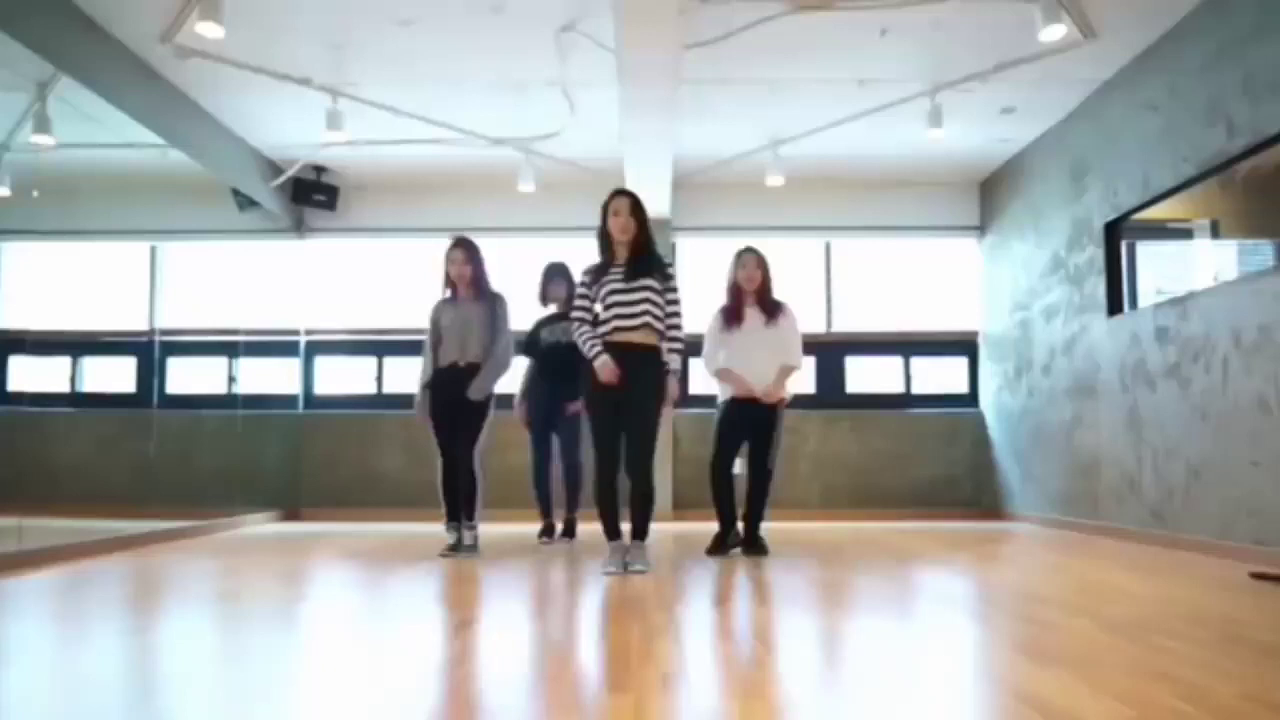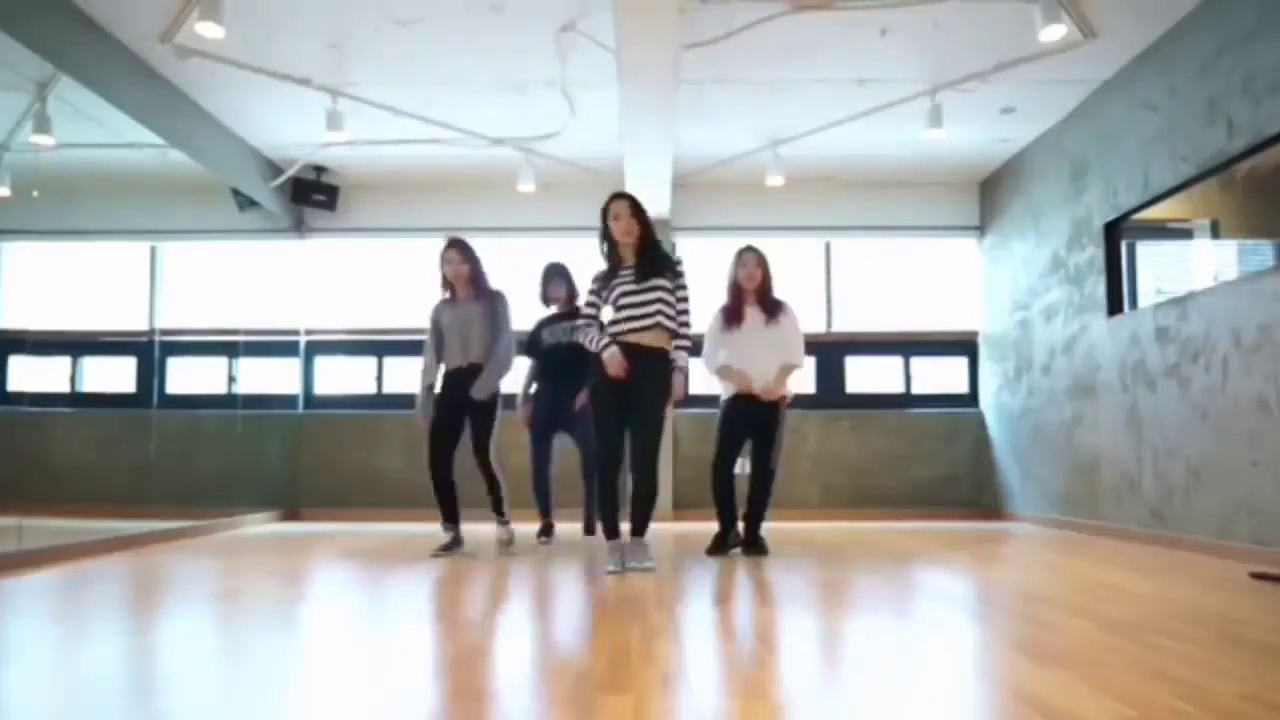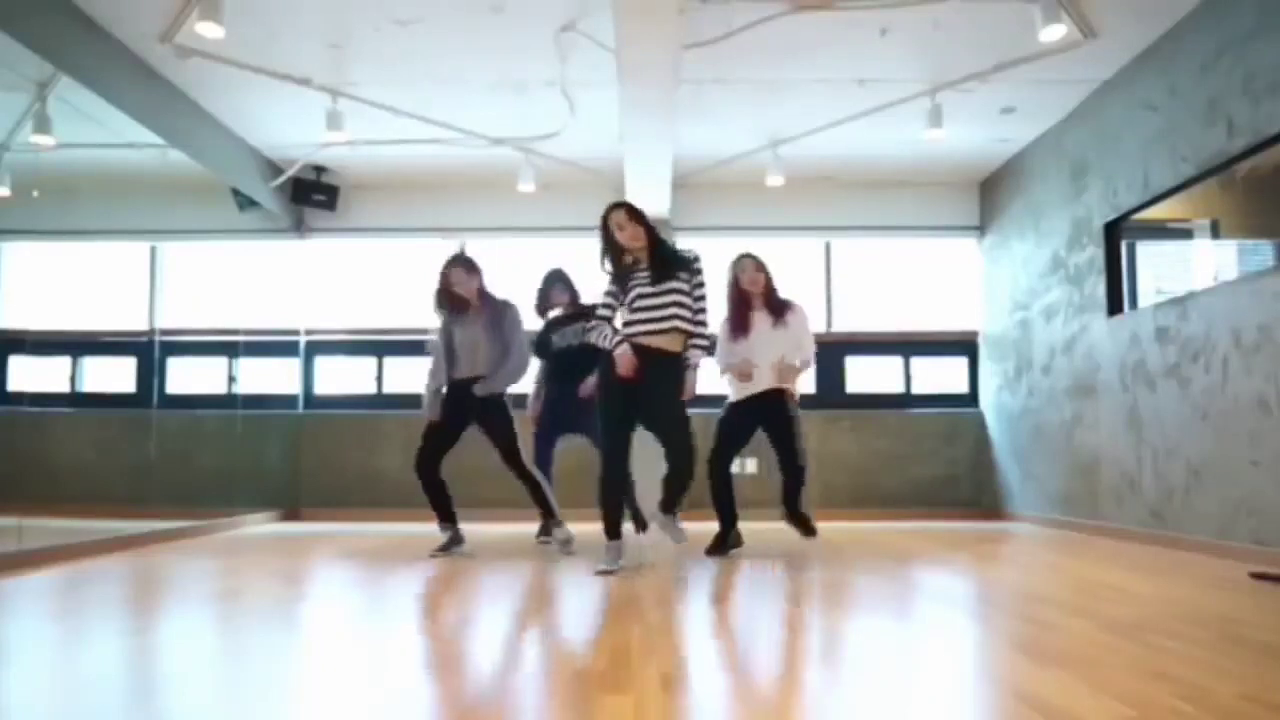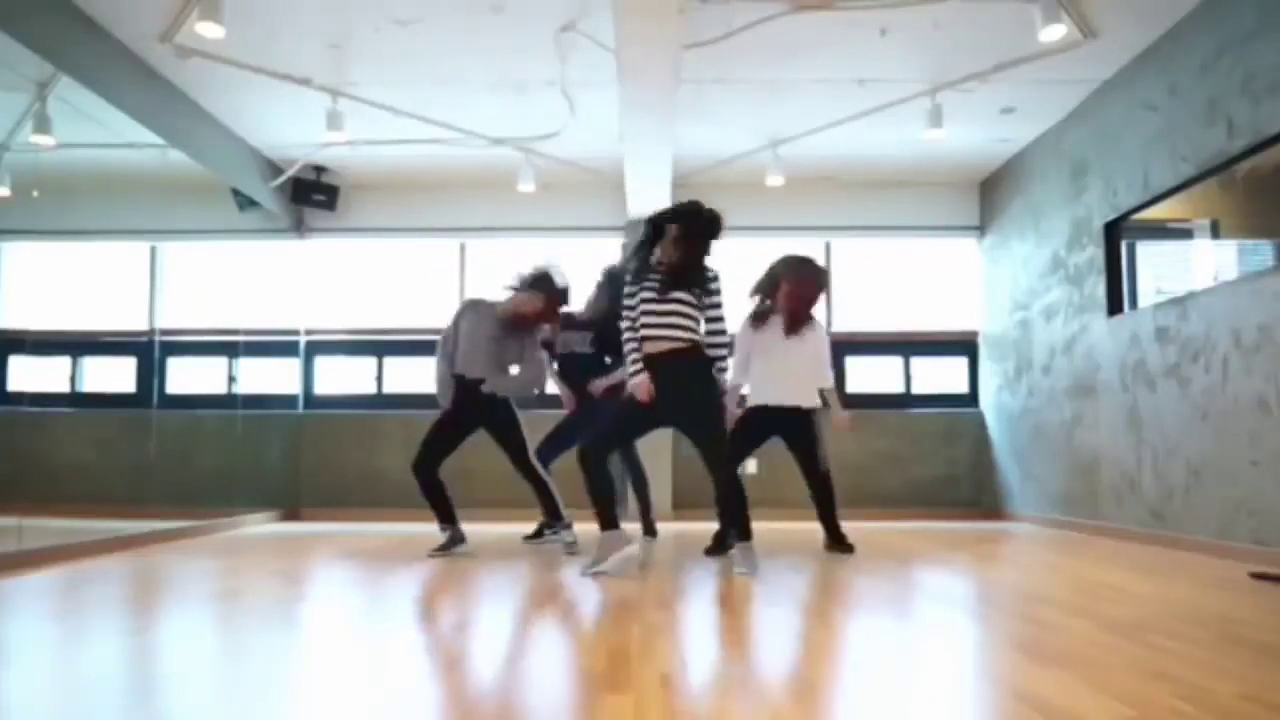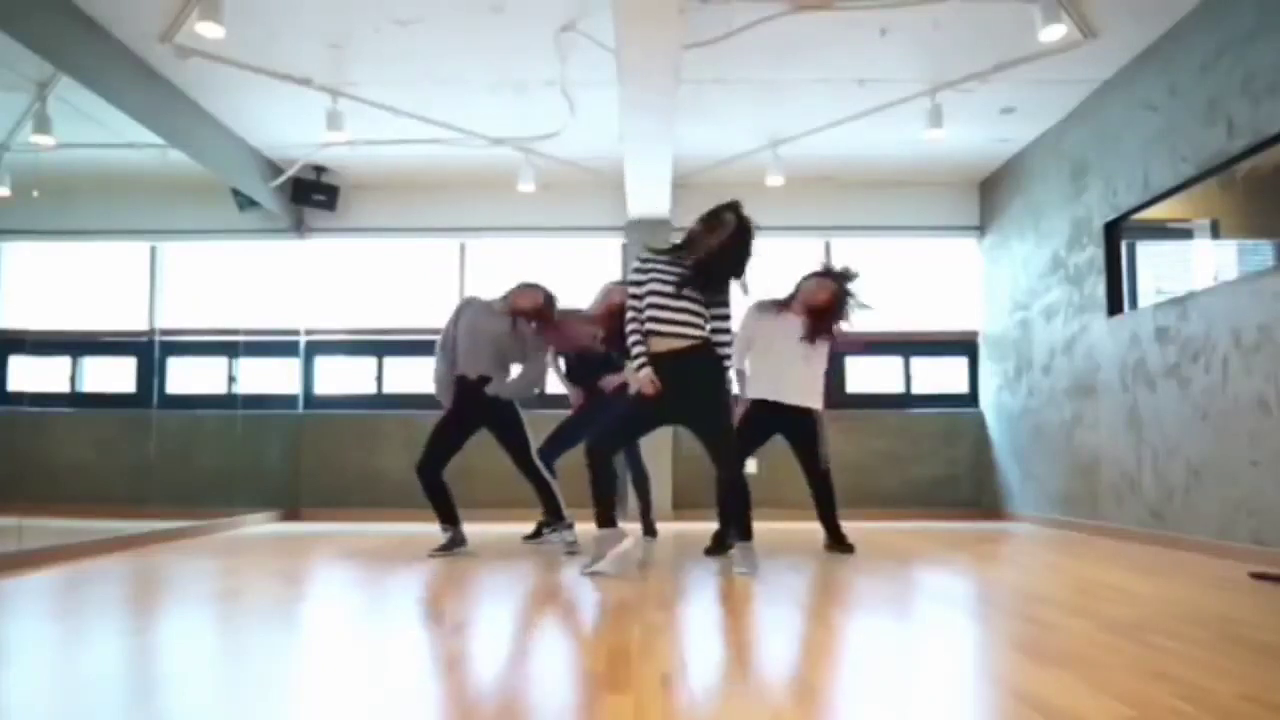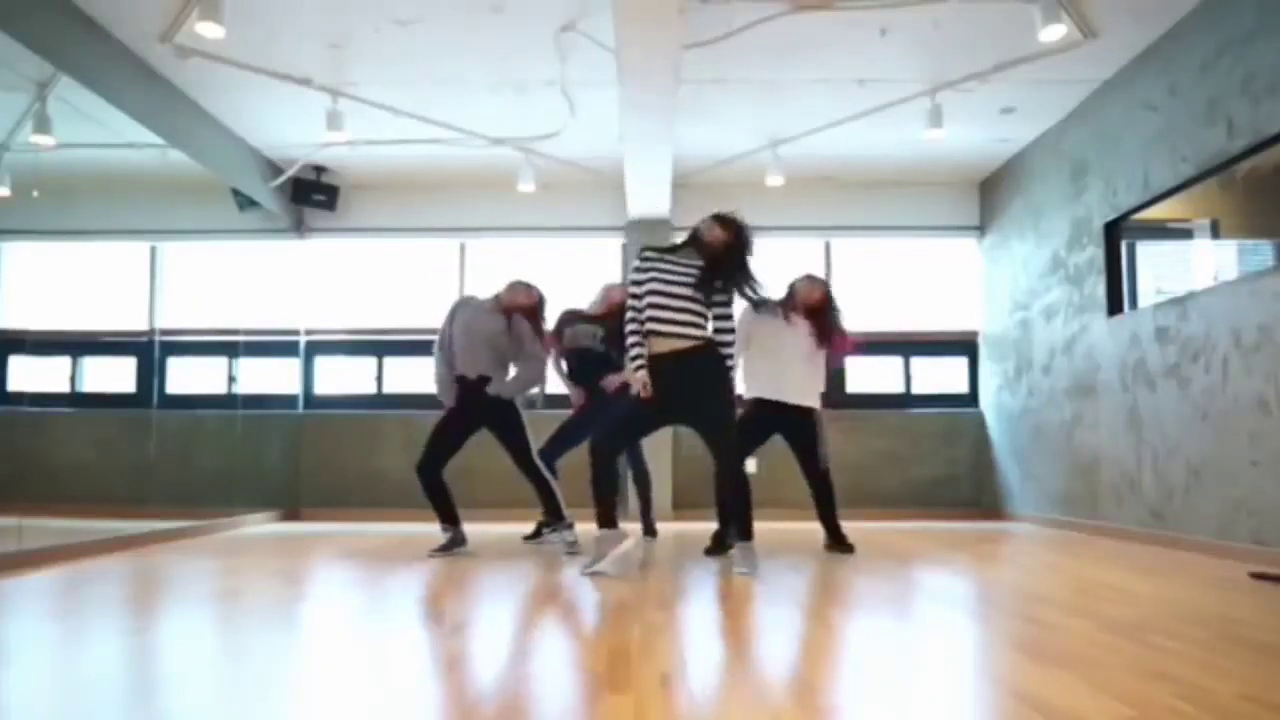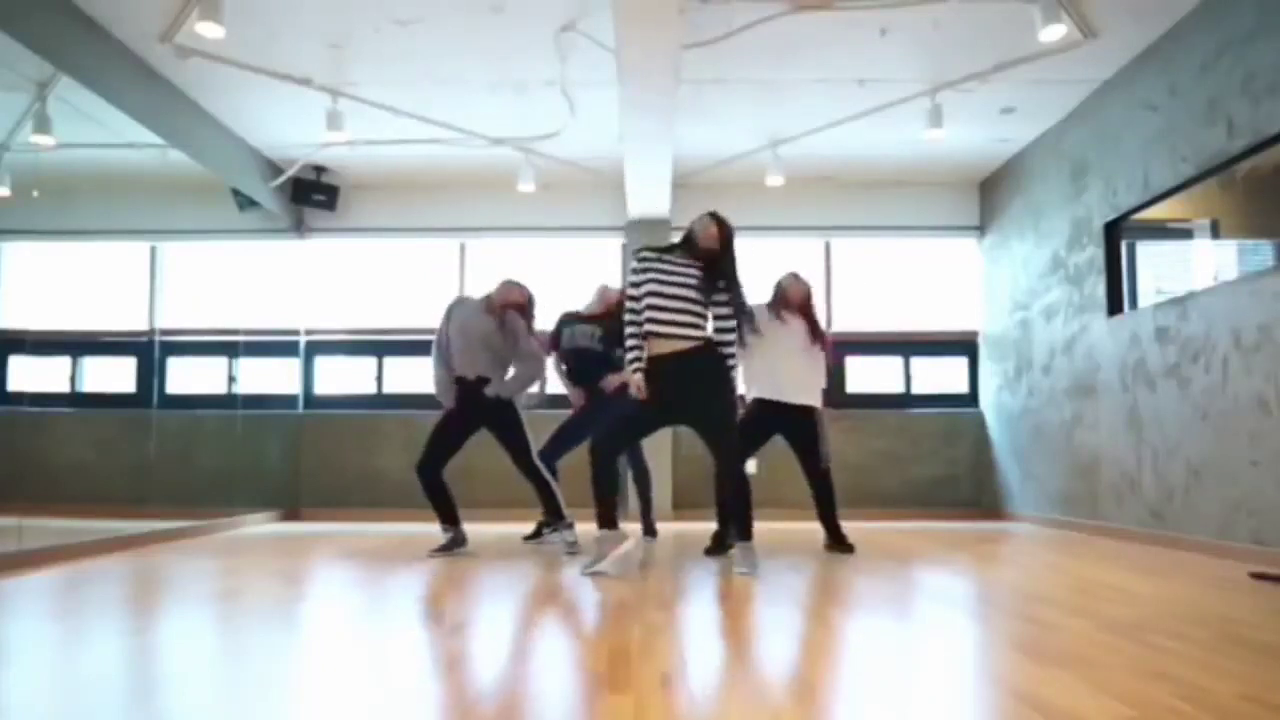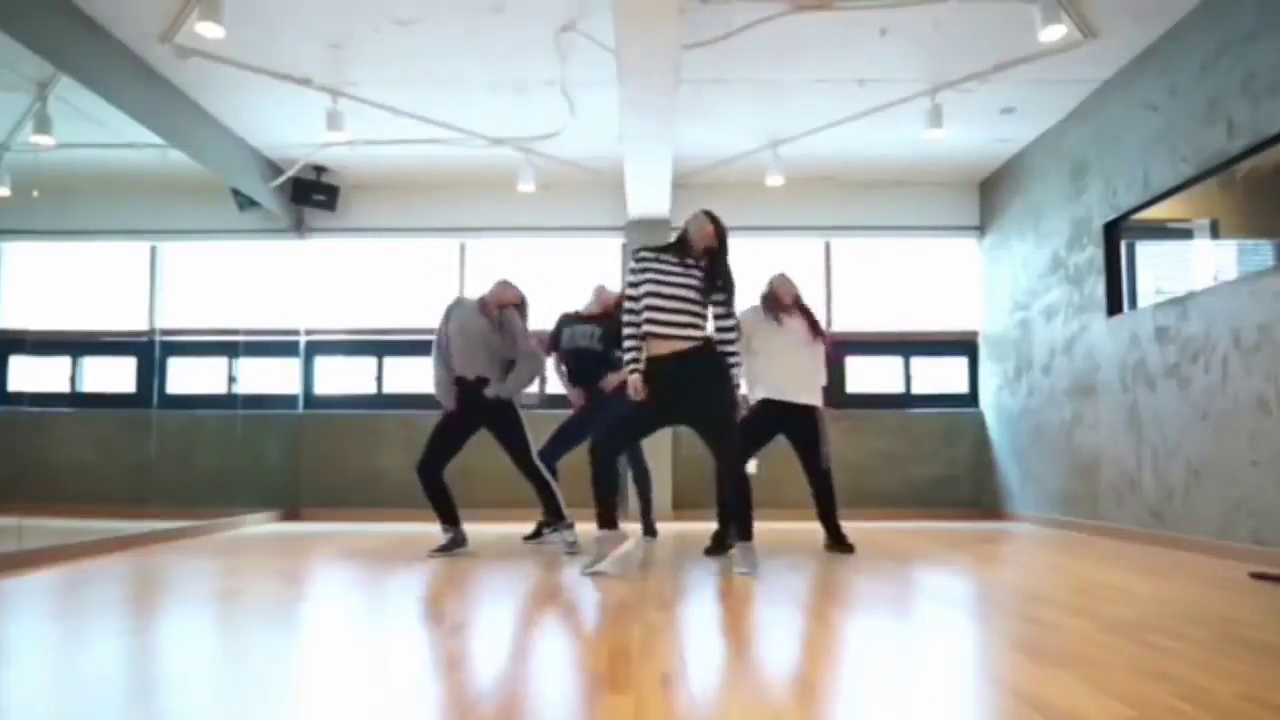
dt=0.2s
person 1, frame 1
left shoulder: (660, 268)
right shoulder: (593, 274)
left elbow: (674, 325)
right elbow: (580, 323)
left wrist: (673, 373)
right wrist: (598, 357)
left hip: (647, 367)
right hip: (607, 366)
left knee: (640, 462)
right knee: (607, 461)
left ankle: (638, 544)
right ankle: (614, 545)
person 1, frame 2
left shoulder: (669, 266)
right shoulder: (605, 276)
left elbow: (683, 321)
right elbow: (584, 325)
left wrist: (680, 370)
right wrist: (606, 348)
left hip: (654, 370)
right hip: (614, 367)
left knee: (644, 461)
right knee: (608, 459)
left ankle: (638, 540)
right ankle: (614, 543)
person 1, frame 3
left shoulder: (686, 264)
right shoulder: (621, 276)
left elbow: (700, 319)
right elbow: (598, 326)
left wrist: (691, 366)
right wrist: (618, 346)
left hip: (665, 370)
right hip: (624, 369)
left knee: (683, 457)
right knee: (614, 461)
left ankle: (667, 513)
right ankle: (614, 544)
person 1, frame 4
left shoulder: (704, 276)
right shoulder: (637, 275)
left elbow: (717, 333)
right elbow: (628, 329)
left wrist: (720, 383)
right wrist: (636, 374)
left hip: (690, 374)
right hip: (650, 378)
left knee: (720, 462)
right knee: (591, 450)
left ankle: (742, 545)
right ankle: (612, 536)
person 1, frame 5
left shoulder: (714, 276)
right shoulder: (647, 263)
left elbow: (722, 333)
right elbow: (633, 318)
left wrist: (725, 384)
right wrist: (640, 366)
left hip: (700, 370)
right hip: (657, 374)
left knee: (727, 459)
right knee: (600, 446)
left ankle: (743, 544)
right ankle: (608, 535)
person 1, frame 6
left shoulder: (717, 275)
right shoulder: (648, 260)
left elbow: (725, 332)
right elbow: (633, 317)
left wrist: (728, 384)
right wrist: (637, 366)
left hip: (703, 370)
right hip: (659, 374)
left knee: (728, 458)
right knee: (603, 445)
left ankle: (744, 545)
right ankle: (609, 536)
person 1, frame 7
left shoulder: (714, 274)
right shoulder: (645, 260)
left elbow: (727, 332)
right elbow: (632, 319)
left wrist: (730, 386)
right wrist: (634, 369)
left hip: (703, 371)
right hip: (658, 375)
left knee: (728, 458)
right knee: (603, 446)
left ankle: (743, 545)
right ankle: (609, 536)
person 1, frame 8
left shoulder: (713, 272)
right shoulder: (643, 260)
left elbow: (727, 330)
right elbow: (630, 318)
left wrist: (732, 386)
right wrist: (632, 370)
left hip: (702, 370)
right hip: (658, 376)
left knee: (729, 457)
right knee: (602, 447)
left ankle: (743, 544)
right ankle: (609, 536)
person 2, frame 1
left shoulder: (780, 312)
right shoulder: (723, 315)
left elbow: (793, 355)
right elbow: (710, 359)
left wrist: (777, 385)
right wrist: (736, 381)
left hip: (769, 400)
right hip: (734, 399)
left knee: (761, 467)
right knee: (720, 464)
left ankle: (752, 531)
right ankle: (728, 530)
person 2, frame 2
left shoulder: (781, 312)
right shoulder: (724, 315)
left elbow: (794, 353)
right elbow: (710, 357)
left wrist: (777, 382)
right wrist: (733, 377)
left hip: (770, 399)
right hip: (736, 398)
left knee: (763, 466)
right knee: (722, 463)
left ankle: (752, 531)
right ankle: (728, 530)
person 2, frame 3
left shoulder: (790, 312)
right shoulder: (735, 319)
left elbow: (807, 351)
right elbow: (721, 357)
left wrist: (791, 367)
right wrist: (734, 366)
left hip: (777, 396)
right hip: (742, 399)
left knee: (793, 461)
right knee: (718, 463)
left ankle: (792, 508)
right ankle: (728, 530)
person 2, frame 4
left shoulder: (813, 328)
right shoulder: (756, 321)
left elbow: (823, 371)
right elbow: (740, 365)
left wrist: (835, 406)
right wrist: (731, 400)
left hip: (800, 409)
right hip: (759, 408)
left knee: (817, 472)
left ankle: (833, 534)
right ankle: (727, 532)
person 2, frame 5
left shoulder: (820, 330)
right shoulder: (761, 312)
left elbow: (817, 371)
right elbow: (738, 352)
left wrist: (817, 402)
right wrist: (745, 394)
left hip: (803, 407)
right hip: (764, 403)
left knee: (818, 471)
left ankle: (834, 534)
right ankle: (725, 532)
person 2, frame 6
left shoulder: (816, 331)
right shoulder: (759, 313)
left elbow: (817, 375)
right elbow: (734, 349)
left hip: (802, 407)
right hip: (763, 403)
left knee: (817, 471)
left ankle: (833, 534)
right ankle: (725, 532)
person 2, frame 7
left shoulder: (811, 328)
right shoulder: (755, 316)
left elbow: (817, 372)
left wrist: (815, 403)
left hip: (803, 407)
right hip: (765, 403)
left knee: (818, 470)
left ankle: (833, 534)
right ankle: (725, 532)
person 2, frame 8
left shoulder: (810, 324)
right shoulder: (753, 317)
left elbow: (817, 369)
left wrist: (815, 401)
left hip: (805, 407)
right hip: (767, 404)
left knee: (819, 470)
left ankle: (834, 534)
right ankle: (725, 532)
person 3, frame 1
left shoulder: (493, 302)
right shoulder: (441, 308)
left elbow: (503, 349)
right elbow: (430, 352)
left wrist: (482, 384)
right wrist: (423, 393)
left hip: (474, 386)
right hip: (444, 385)
left knee: (466, 455)
right knee: (449, 459)
left ankle: (469, 529)
right ankle: (455, 531)
person 3, frame 2
left shoulder: (494, 300)
right shoulder: (442, 308)
left elbow: (505, 348)
right elbow: (432, 353)
left wrist: (486, 382)
right wrist: (427, 394)
left hip: (482, 388)
right hip: (451, 388)
left knee: (483, 456)
right knee: (439, 461)
left ankle: (503, 523)
right ankle: (452, 532)
person 3, frame 3
left shoulder: (503, 312)
right shoulder: (452, 318)
left elbow: (518, 359)
right elbow: (441, 360)
left wrist: (488, 386)
right wrist: (432, 399)
left hip: (488, 399)
right hip: (456, 398)
left knee: (516, 463)
right knee: (425, 463)
left ankle: (555, 526)
right ankle: (451, 531)
person 3, frame 4
left shoulder: (523, 332)
right shoulder: (471, 309)
left elbow: (534, 375)
right elbow: (446, 350)
left wrist: (497, 387)
right wrist: (445, 391)
left hip: (492, 401)
right hip: (460, 400)
left knee: (526, 465)
right knee: (423, 465)
left ankle: (563, 530)
right ankle: (452, 533)
person 3, frame 5
left shoulder: (521, 329)
right shoulder: (469, 307)
left elbow: (536, 370)
right elbow: (445, 348)
left wrist: (502, 389)
right wrist: (445, 390)
left hip: (494, 400)
right hip: (463, 399)
left knee: (529, 465)
right knee: (427, 467)
left ankle: (563, 528)
right ankle: (453, 533)
person 3, frame 6
left shoulder: (517, 324)
right shoulder: (464, 307)
left elbow: (535, 365)
right elbow: (443, 349)
left wrist: (503, 389)
right wrist: (447, 390)
left hip: (494, 399)
right hip: (463, 399)
left knee: (529, 464)
right knee: (427, 467)
left ankle: (563, 528)
right ankle: (454, 533)
person 3, frame 7
left shoulder: (511, 320)
right shoulder: (459, 307)
left elbow: (534, 362)
right elbow: (441, 351)
left wrist: (503, 389)
right wrist: (446, 391)
left hip: (493, 399)
right hip: (462, 399)
left knee: (529, 464)
right knee: (427, 467)
left ankle: (564, 528)
right ankle: (454, 533)
person 3, frame 8
left shoulder: (508, 318)
right shoulder: (457, 309)
left elbow: (533, 359)
right elbow: (441, 354)
left wrist: (503, 389)
right wrist: (446, 393)
left hip: (493, 399)
right hip: (462, 399)
left knee: (529, 465)
right knee: (427, 467)
left ankle: (563, 528)
right ankle: (454, 533)
person 4, frame 1
right shoulder: (541, 326)
right elbow: (533, 364)
left wrist: (585, 396)
right wrist: (521, 397)
left hip: (569, 399)
right hip: (541, 399)
left knee: (569, 456)
right knee: (540, 460)
left ankle: (570, 518)
right ankle: (547, 521)
person 4, frame 2
right shoulder: (542, 327)
right elbow: (535, 365)
left wrist: (589, 390)
right wrist: (523, 397)
left hip: (576, 400)
right hip: (545, 400)
left knee: (590, 455)
right knee: (540, 460)
left ankle: (590, 517)
right ankle: (546, 522)
person 4, frame 3
left shoulder: (593, 317)
right shoulder: (551, 326)
left wrist: (596, 377)
right wrist: (534, 397)
left hip: (586, 399)
right hip: (556, 401)
right knee: (541, 460)
left ankle: (636, 514)
right ankle: (548, 522)
person 4, frame 4
left shoulder: (608, 328)
right shoulder: (561, 322)
right elbow: (548, 360)
left wrist: (606, 381)
right wrist: (563, 388)
left hip: (608, 402)
right hip: (583, 406)
left knee: (628, 460)
right knee: (541, 456)
left ankle: (647, 520)
right ankle: (552, 522)
person 4, frame 5
left shoulder: (616, 327)
right elbow: (553, 356)
left wrist: (620, 377)
right wrist: (569, 387)
left hip: (614, 400)
right hip: (589, 403)
left knee: (632, 460)
right knee: (544, 456)
left ankle: (647, 520)
person 4, frame 6
left shoulder: (616, 325)
right shoulder: (568, 319)
right elbow: (556, 356)
left wrist: (622, 376)
right wrist: (571, 386)
left hip: (616, 399)
right hip: (590, 403)
left knee: (635, 459)
right knee: (546, 456)
left ankle: (647, 520)
person 4, frame 7
left shoulder: (614, 324)
right shoulder: (567, 321)
right elbow: (557, 358)
left wrist: (621, 376)
right wrist: (569, 387)
left hip: (616, 399)
right hip: (588, 403)
left knee: (635, 459)
right knee: (546, 457)
left ankle: (647, 520)
right ankle: (550, 520)
person 4, frame 8
left shoulder: (613, 323)
right shoulder: (566, 321)
right elbow: (556, 359)
left wrist: (620, 374)
right wrist: (569, 387)
left hip: (615, 399)
right hip: (588, 404)
left knee: (635, 459)
right knee: (545, 457)
left ankle: (647, 520)
right ankle: (550, 521)
